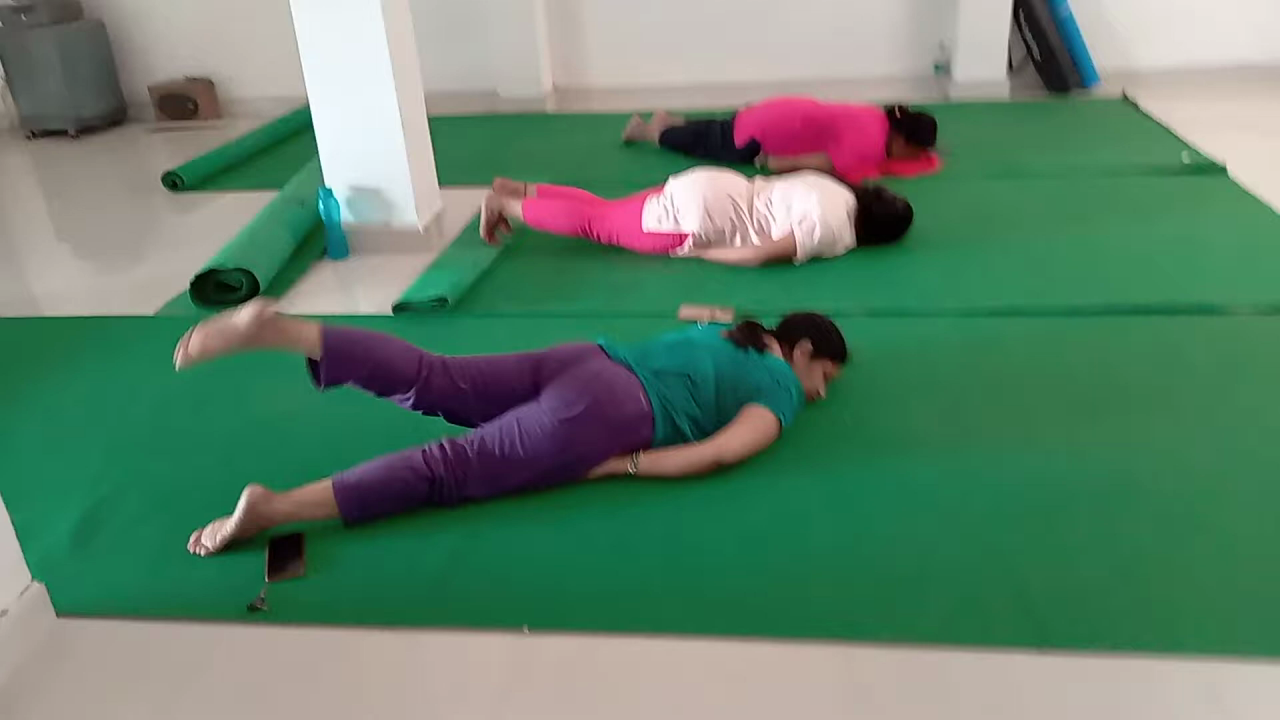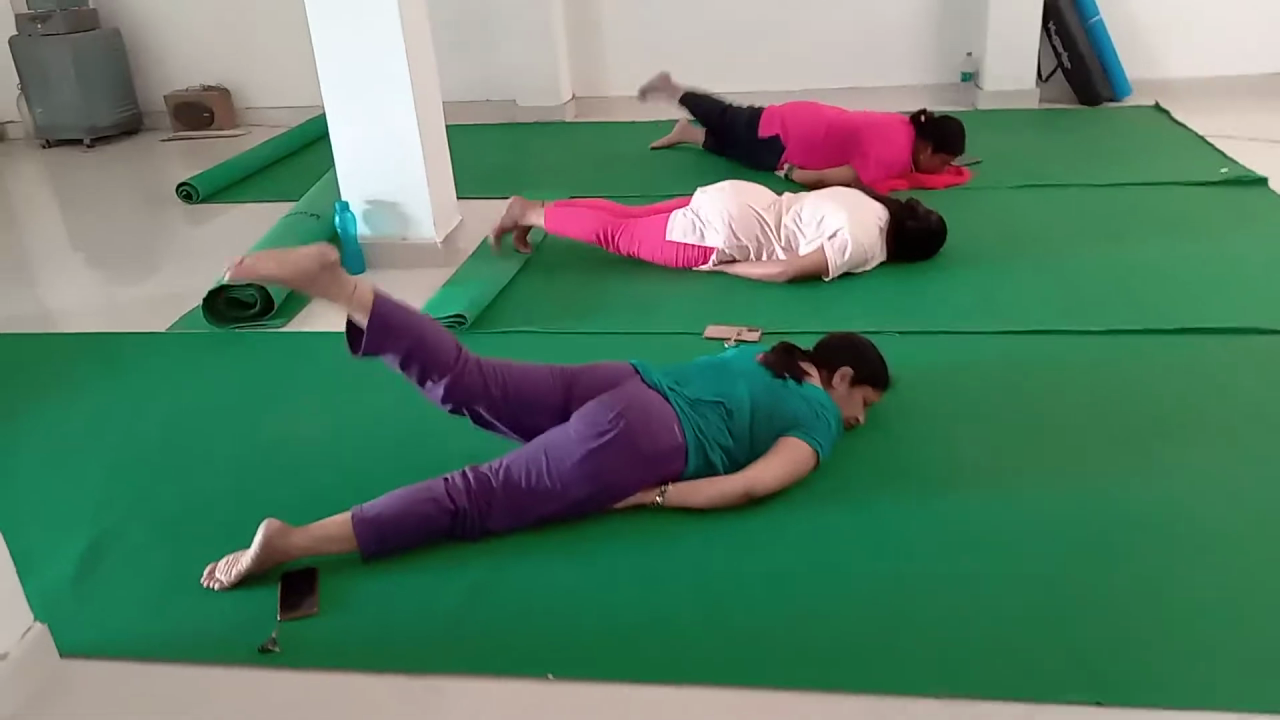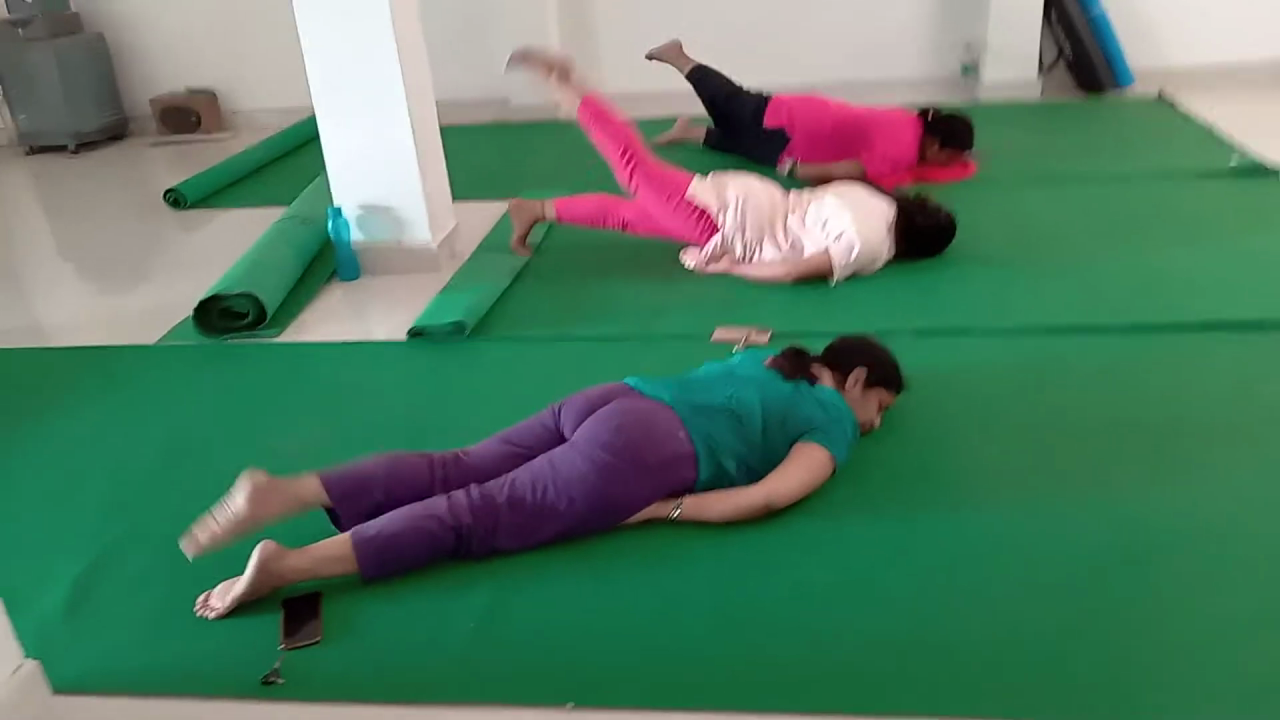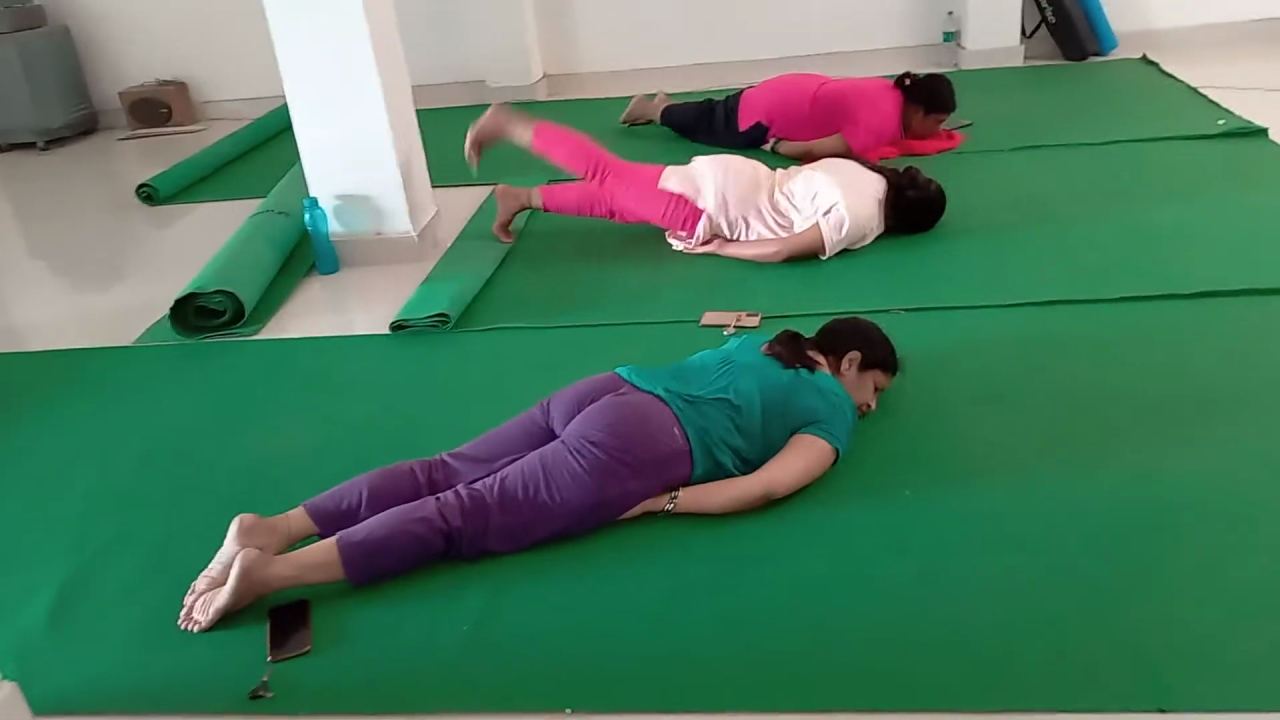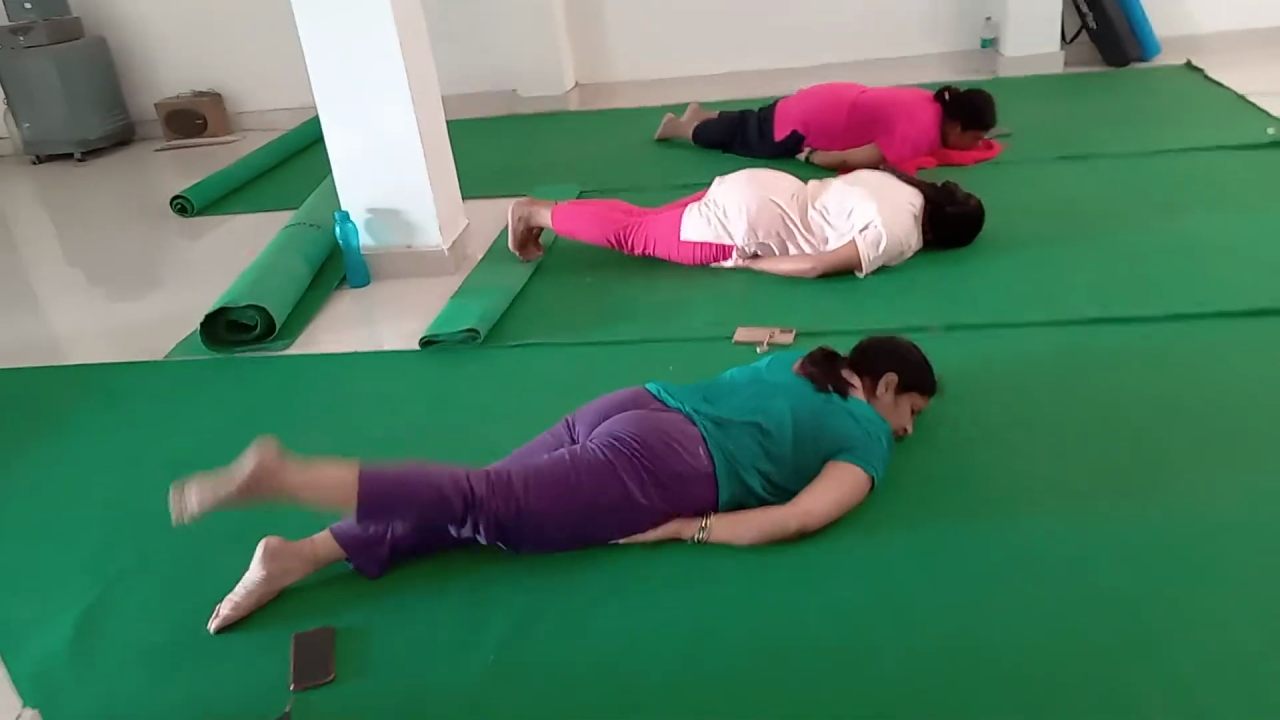
dt=0.4s
person 1, frame 1
left shoulder: (729, 334)
right shoulder: (779, 392)
right elbow: (717, 451)
right wrist: (627, 464)
left hip: (587, 360)
right hip: (608, 413)
left knee: (427, 383)
right knee: (448, 469)
left ankle: (272, 323)
person 1, frame 2
left shoulder: (764, 356)
right shoulder: (816, 423)
right elbow: (752, 486)
right wrist: (653, 495)
left hip: (613, 381)
right hip: (634, 437)
left knee: (459, 379)
right knee: (472, 500)
left ankle: (329, 278)
right ankle: (290, 542)
person 1, frame 3
left shoulder: (774, 360)
right shoulder: (834, 427)
right elbow: (768, 496)
right wrist: (665, 509)
left hip: (612, 399)
right hip: (643, 451)
left knee: (453, 471)
right knee: (475, 519)
left ankle: (278, 493)
right ankle: (284, 565)
person 1, frame 4
left shoulder: (769, 344)
right shoulder: (832, 413)
right elbow: (766, 485)
right wrist: (663, 502)
left hip: (598, 393)
right hip: (636, 446)
left knee: (442, 476)
right knee: (466, 519)
left ankle: (271, 527)
right ankle: (269, 571)
person 1, frame 5
left shoulder: (799, 366)
right shoulder: (866, 440)
right elbow: (797, 518)
right wrist: (690, 526)
left hip: (629, 406)
right hip: (659, 460)
left knee: (462, 504)
right knee: (486, 506)
left ankle: (294, 554)
right ankle: (278, 474)
person 2, frame 1
left shoulder: (837, 190)
right shoulder: (833, 230)
right elbow: (759, 254)
right wrist: (701, 252)
left hip: (712, 187)
right hip: (696, 218)
left knee: (605, 210)
right knee: (598, 224)
left ankle: (519, 188)
right ankle: (505, 205)
person 2, frame 2
left shoulder: (870, 203)
right shoulder: (863, 246)
right elbow: (787, 271)
right wrist: (728, 267)
left hip: (741, 201)
right hip: (725, 231)
left knee: (626, 220)
right knee: (618, 234)
left ankle: (532, 209)
right ankle: (529, 213)
person 2, frame 3
left shoulder: (876, 200)
right shoulder: (869, 247)
right elbow: (793, 272)
right wrist: (730, 267)
left hip: (748, 199)
right hip: (730, 219)
left knee: (628, 213)
right knee: (636, 169)
left ankle: (537, 210)
right ankle: (562, 80)
person 2, frame 4
left shoulder: (863, 173)
right shoulder: (861, 222)
right elbow: (782, 251)
right wrist: (719, 247)
left hip: (732, 176)
right hip: (716, 200)
left knee: (611, 200)
right knee: (605, 176)
left ankle: (523, 197)
right ankle: (509, 125)
person 2, frame 5
left shoulder: (900, 185)
right shoulder: (897, 236)
right elbow: (816, 266)
right wrist: (751, 262)
left hip: (761, 188)
right hip: (744, 228)
left knee: (644, 219)
right knee: (633, 235)
left ankle: (545, 206)
right ankle: (535, 214)
person 3, frame 1
left shoulder: (883, 119)
right shoulder: (867, 148)
right elbow: (800, 164)
right wrist: (765, 161)
left hip: (783, 116)
right hip: (763, 132)
left knee: (712, 135)
right knee: (703, 142)
left ankle: (668, 121)
right ankle: (645, 130)
person 3, frame 2
left shoulder: (910, 126)
right shoulder: (892, 160)
right elbow: (826, 179)
right wrist: (791, 173)
left hip: (806, 124)
right hip: (783, 133)
left knee: (734, 140)
right knee: (723, 121)
left ankle: (690, 134)
right ankle: (669, 88)
person 3, frame 3
left shoulder: (914, 123)
right shoulder: (898, 153)
right elbow: (826, 174)
right wrist: (792, 168)
left hip: (805, 118)
right hip: (785, 127)
right knee: (731, 102)
left ankle: (689, 130)
right ankle: (679, 57)
person 3, frame 4
left shoulder: (896, 91)
right shoulder: (882, 126)
right elbow: (813, 150)
right wrist: (774, 146)
left hip: (793, 92)
right hip: (766, 115)
left knee: (715, 117)
right knee: (706, 124)
left ankle: (666, 104)
right ankle: (650, 108)
person 3, frame 5
left shoulder: (935, 103)
right shoulder: (920, 136)
right elbow: (847, 160)
right wrist: (809, 156)
left hip: (831, 101)
right hip: (802, 124)
left knee: (752, 125)
right knee: (743, 136)
left ankle: (701, 115)
right ankle: (680, 127)
